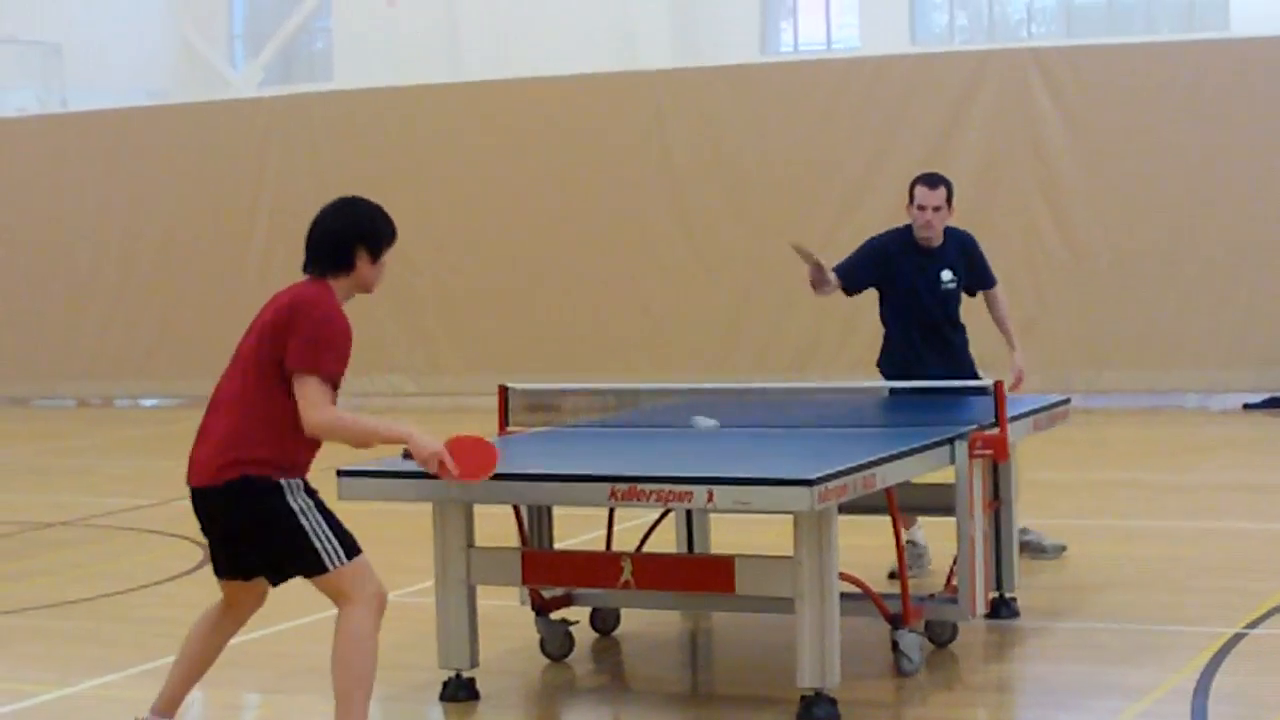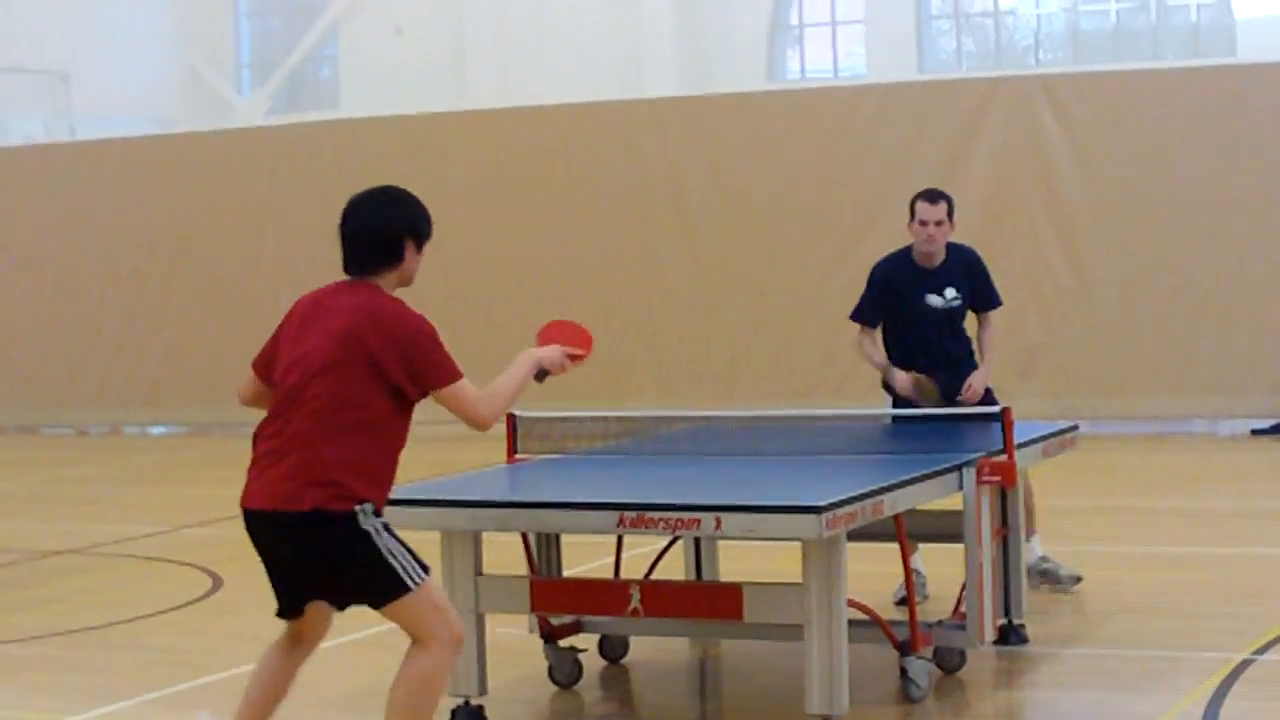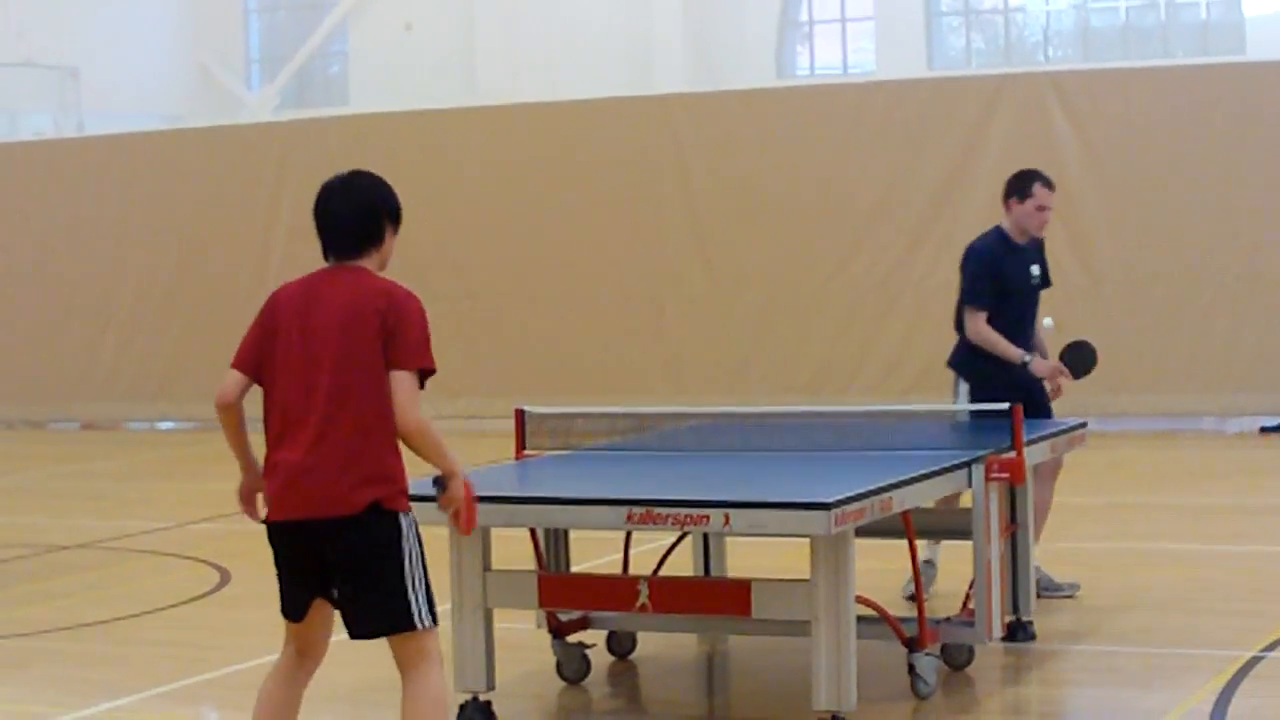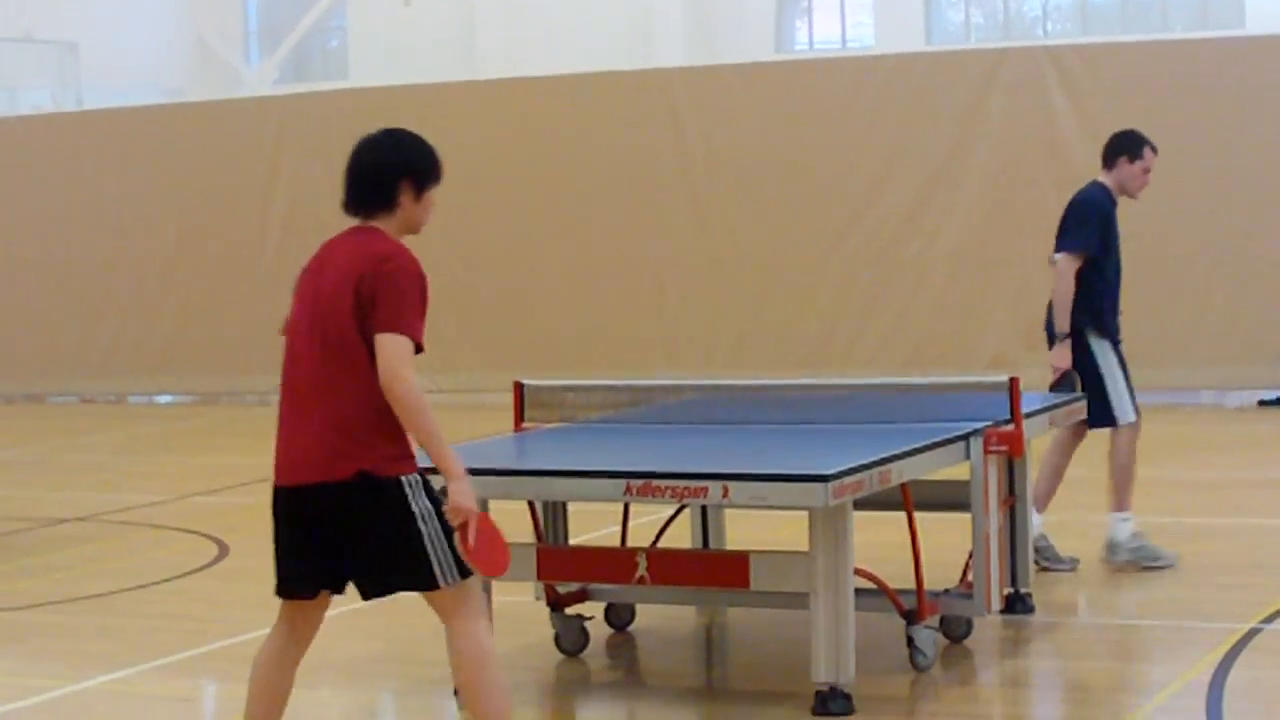
dt=0.4s
person 1, frame 1
left shoulder: (288, 302)
right shoulder: (323, 320)
right elbow: (316, 419)
left wrist: (341, 422)
right wrist: (409, 436)
left hip: (215, 470)
right hip: (258, 480)
left knee: (241, 600)
right knee: (365, 597)
person 1, frame 2
left shoulder: (307, 306)
right shoulder: (401, 324)
left elbow: (251, 391)
right elbow: (480, 412)
right wrist: (530, 359)
left hip: (265, 505)
right hip: (333, 509)
left knee: (303, 632)
right knee: (441, 632)
person 1, frame 3
left shoulder: (284, 300)
right shoulder: (396, 303)
left elbow: (227, 396)
right elbow: (406, 416)
left wrist: (251, 469)
right wrist: (453, 471)
left hip: (290, 507)
right hip: (368, 506)
left knee: (302, 649)
right knee: (422, 657)
person 1, frame 4
left shoulder: (326, 258)
right shoulder: (394, 264)
right elbow: (395, 379)
right wrist: (454, 473)
left hip: (298, 470)
right hip: (369, 469)
left knee: (294, 625)
right knee: (465, 607)
person 2, frame 1
left shoulder: (963, 245)
right shoulder: (883, 248)
left elbow: (990, 293)
right elbow: (834, 285)
left wrist: (1014, 347)
right wrist: (820, 281)
left hip: (956, 367)
right hip: (903, 373)
left ankle: (1011, 530)
right ankle: (914, 542)
person 2, frame 2
left shoulder: (966, 262)
right shoulder: (887, 273)
left elbow: (986, 320)
right elbow: (864, 337)
left wrist: (983, 369)
right wrist: (893, 376)
left hip: (961, 384)
right hip: (910, 388)
left ankle: (1036, 558)
right ankle: (914, 570)
person 2, frame 3
left shoulder: (1036, 247)
right shoulder: (984, 253)
right elbow: (974, 327)
left wrist: (1046, 358)
right wrist: (1029, 360)
left hip: (1023, 378)
right hip: (980, 377)
left knee: (1050, 461)
right ankle: (929, 561)
person 2, frame 4
left shoulder: (1094, 202)
right shoulder: (1093, 204)
left elbow: (1068, 268)
right elbow: (1064, 268)
right wrist: (1062, 339)
left hip: (1088, 330)
right hip: (1087, 332)
left knee: (1073, 430)
right knee: (1126, 423)
left ankle: (1032, 533)
right ankle: (1122, 534)
